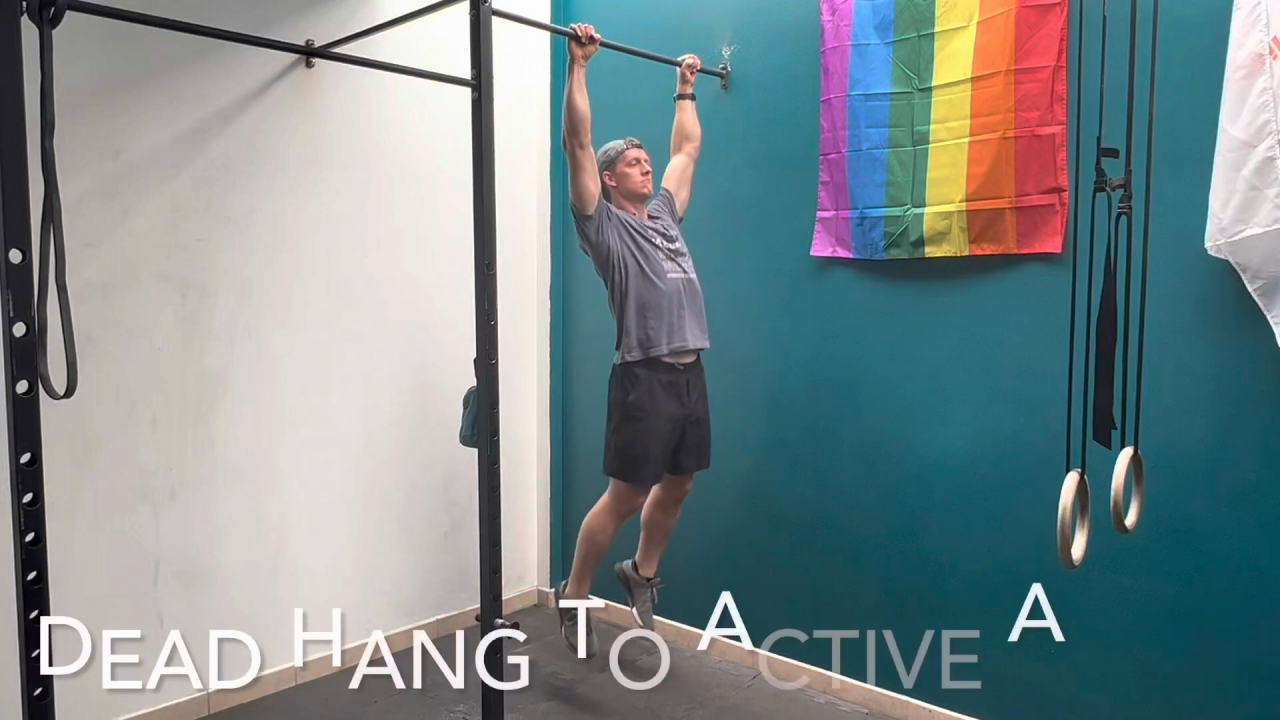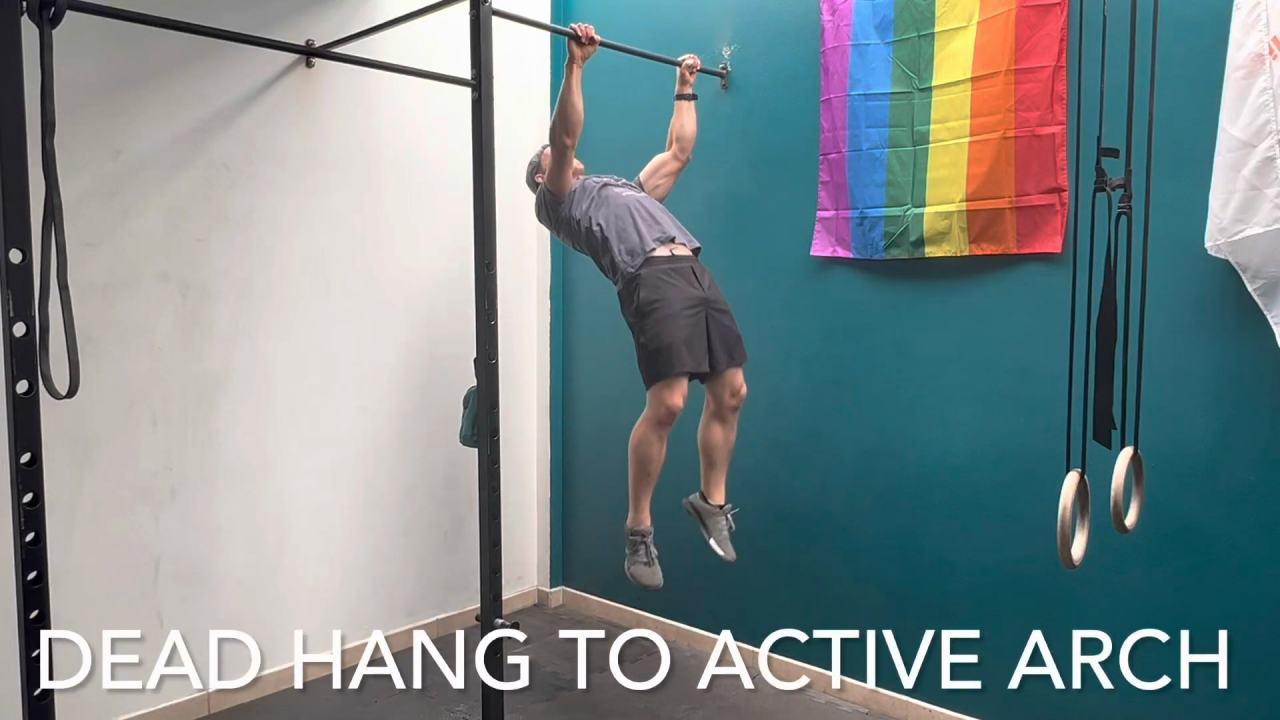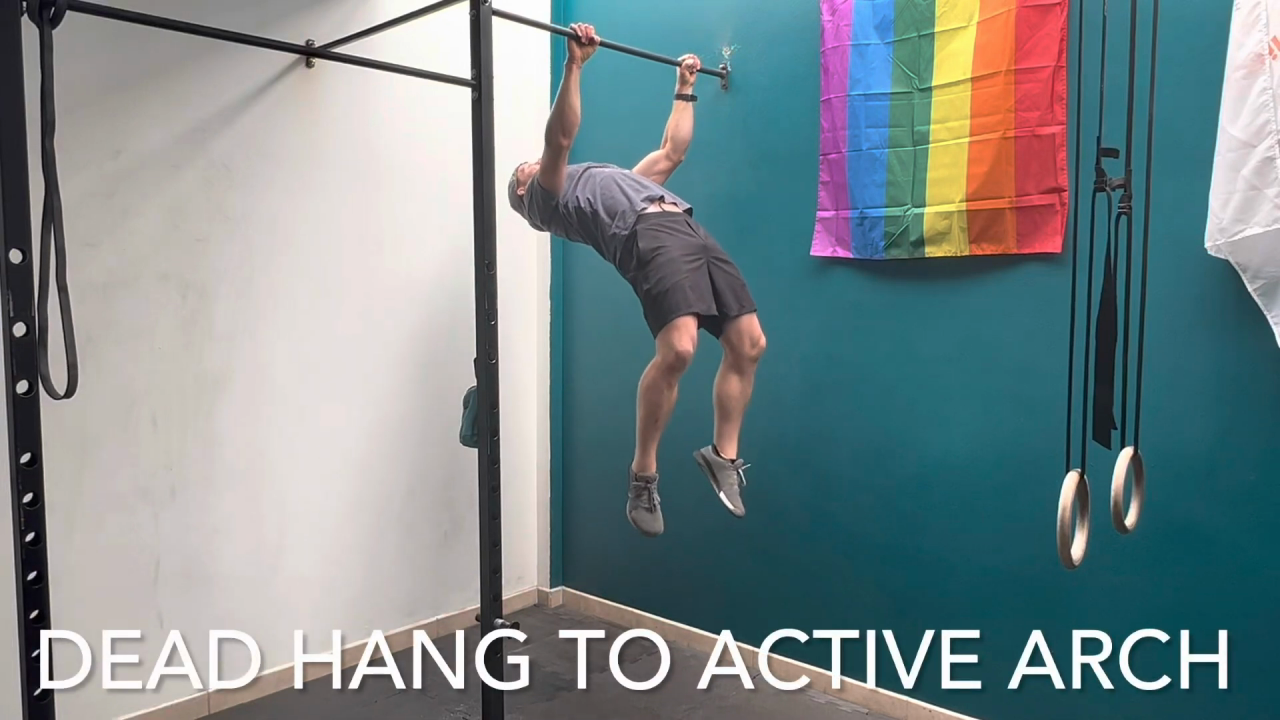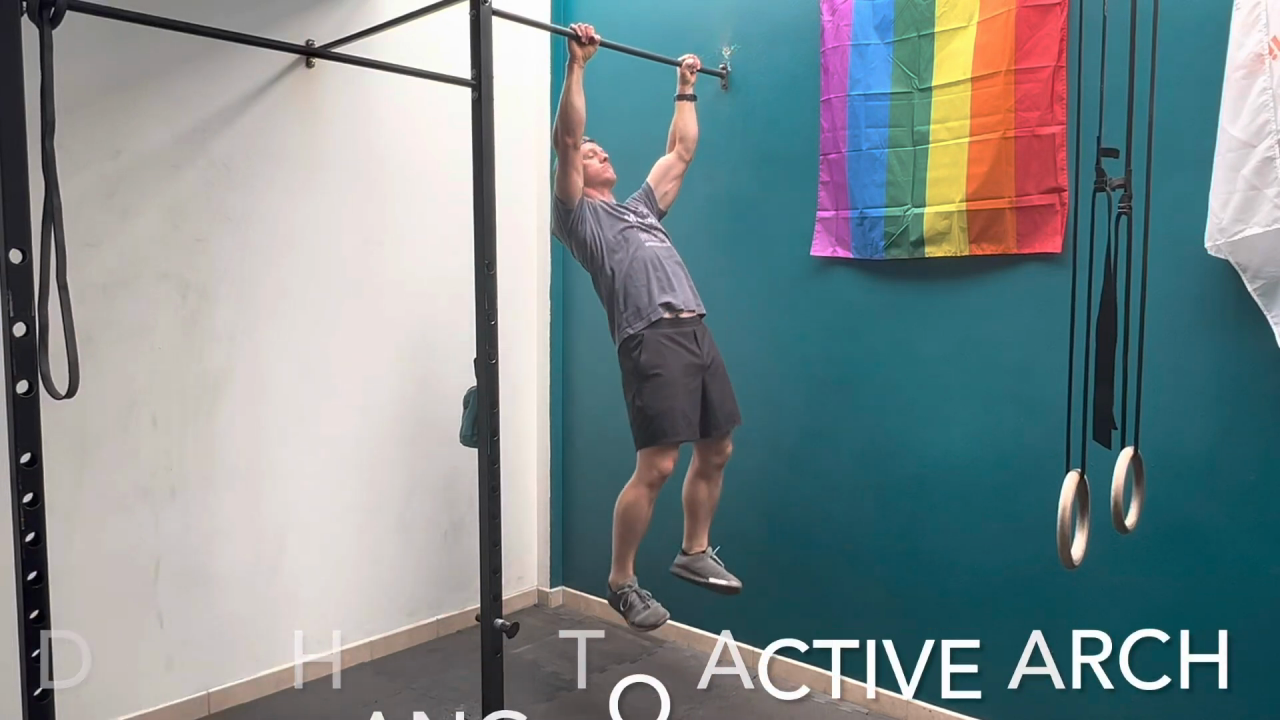
dt=0.7s
person 1, frame 1
left shoulder: (664, 212)
right shoulder: (602, 223)
left elbow: (687, 146)
right elbow: (578, 144)
left wrist: (685, 88)
right wrist: (578, 63)
left hip: (690, 374)
right hip: (645, 377)
left knee: (676, 487)
right knee: (624, 497)
left ankle: (641, 574)
right ankle: (574, 594)
person 1, frame 2
left shoulder: (624, 188)
right shoulder: (557, 202)
left elbow: (677, 153)
right elbow: (564, 138)
left wrist: (684, 87)
right wrist: (575, 63)
left hip: (696, 273)
right hip: (653, 279)
left knee: (730, 393)
right knee: (667, 403)
left ankle: (712, 500)
right ankle: (638, 528)
person 1, frame 3
left shoulder: (611, 179)
right shoulder: (545, 199)
left elbow: (672, 154)
right elbow: (560, 139)
left wrist: (684, 88)
right wrist: (574, 63)
left hip: (692, 233)
right hip: (650, 238)
left knee: (749, 344)
right knee: (678, 349)
left ankle: (724, 455)
right ankle: (643, 473)
person 1, frame 4
left shoulder: (640, 205)
right shoulder: (577, 213)
left elbow: (680, 151)
right elbow: (564, 140)
left wrist: (685, 87)
right wrist: (577, 63)
left hip: (696, 332)
right hip: (650, 340)
left knee: (716, 452)
right knee: (655, 467)
left ankle: (695, 553)
right ankle: (621, 583)
